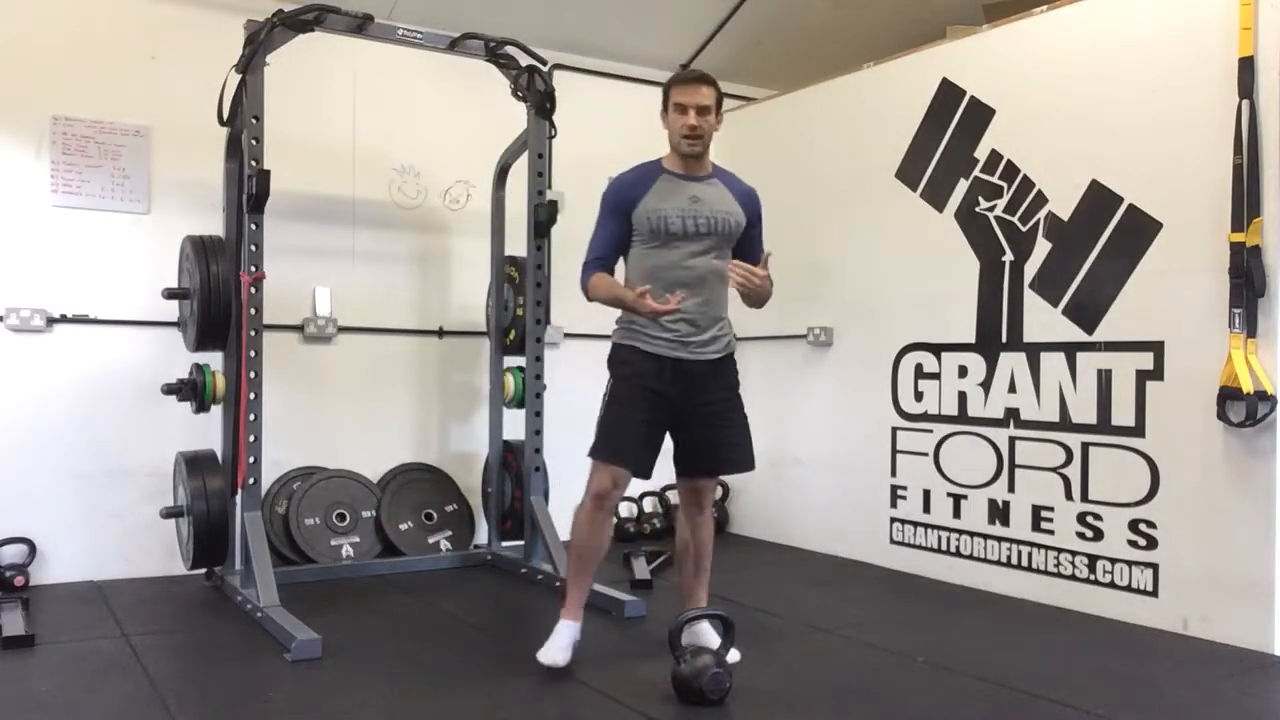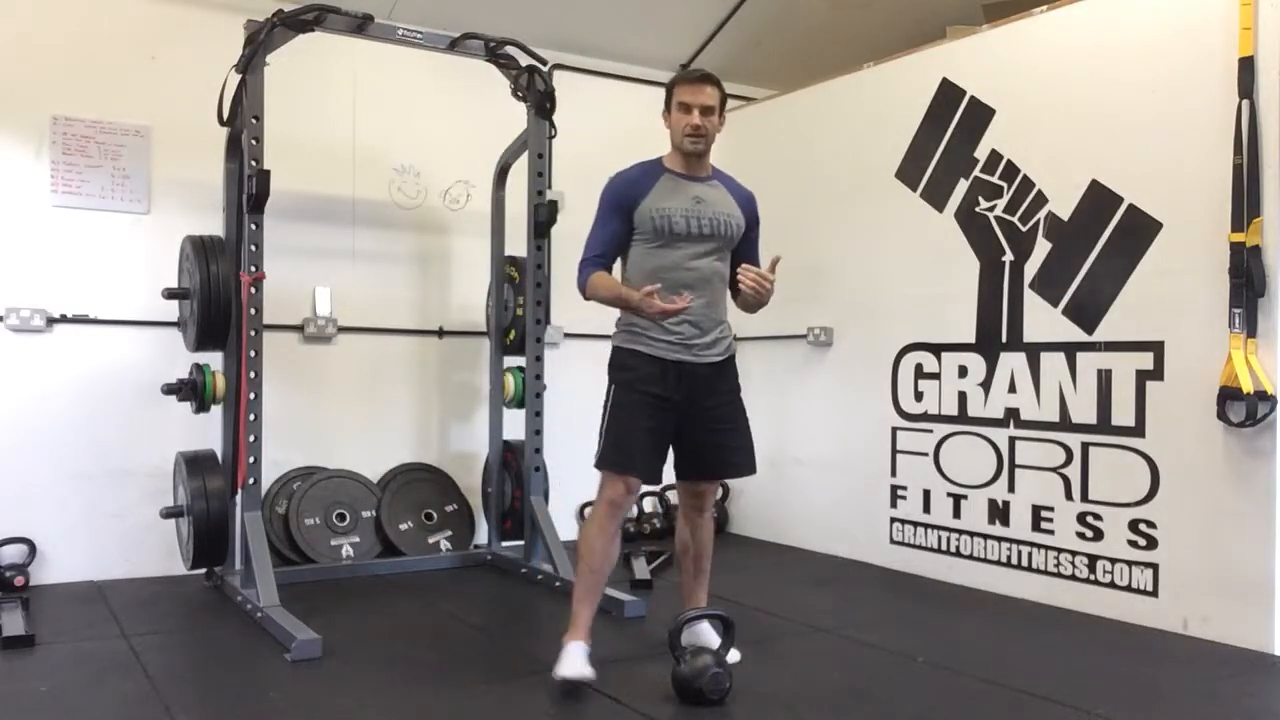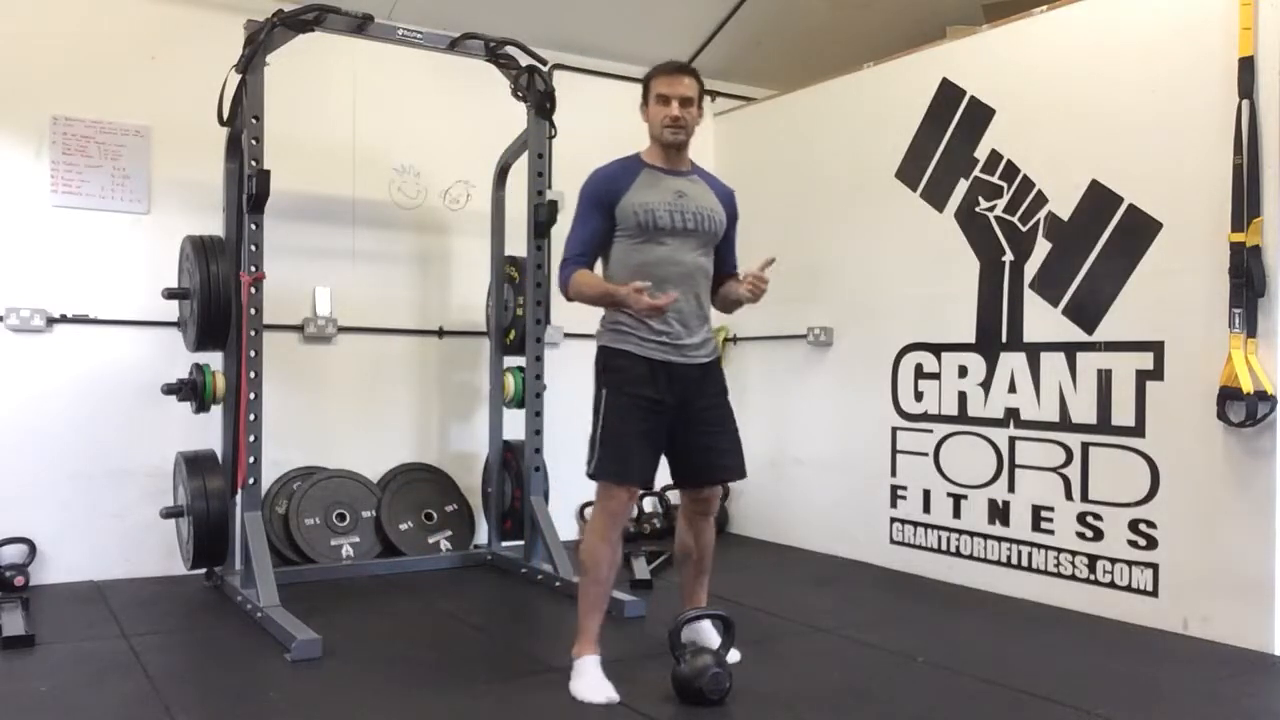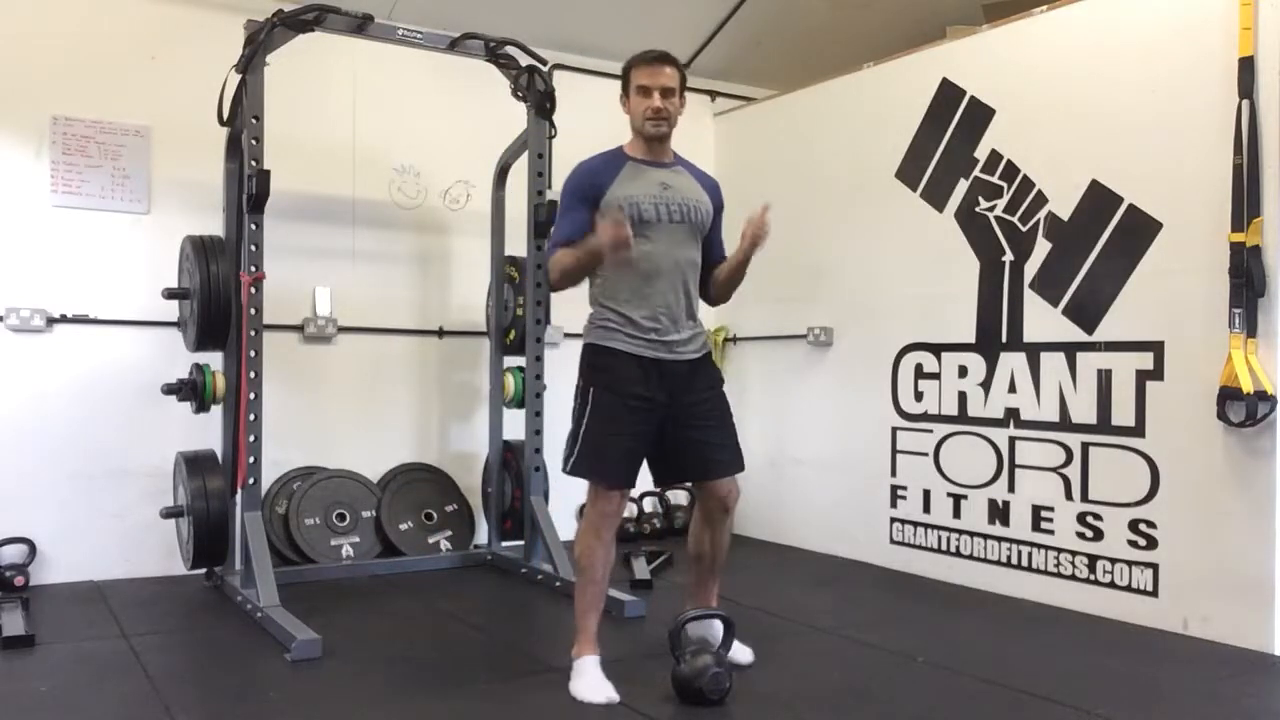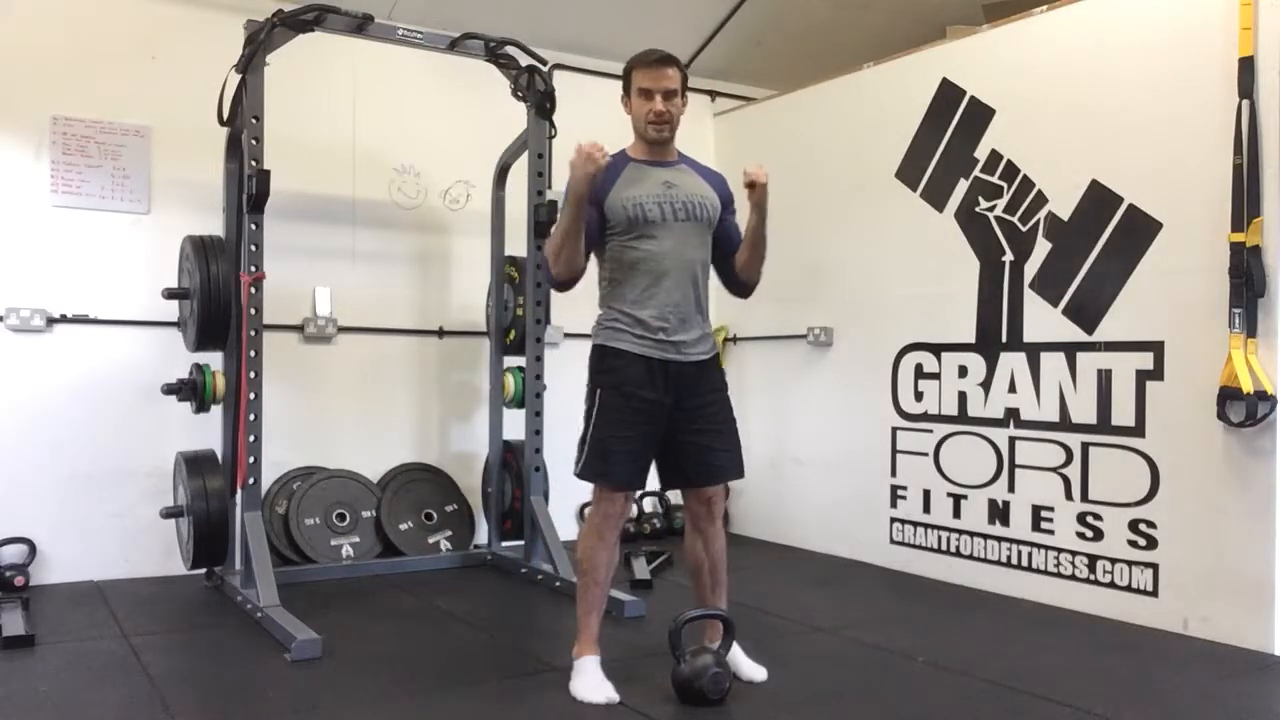
dt=0.2s
person 1, frame 1
left shoulder: (742, 198)
right shoulder: (629, 188)
left elbow: (755, 291)
right elbow: (592, 275)
left wrist: (759, 286)
right wrist: (630, 298)
left hip: (712, 364)
right hip: (641, 357)
left knee: (698, 494)
right knee: (605, 486)
left ankle: (697, 620)
right ankle: (569, 620)
person 1, frame 2
left shoulder: (739, 201)
right shoulder: (630, 187)
left elbow: (743, 291)
right elbow: (590, 275)
left wrist: (760, 291)
right wrist: (634, 300)
left hip: (713, 366)
right hip: (644, 362)
left knee: (700, 497)
right knee: (616, 494)
left ankle: (696, 622)
right ankle: (576, 640)
person 1, frame 3
left shoulder: (719, 197)
right shoulder: (610, 183)
right elbow: (572, 277)
left wrist: (745, 291)
right wrist: (620, 297)
left hip: (699, 364)
right hip: (630, 362)
left knee: (704, 499)
right knee: (615, 502)
left ankle: (695, 621)
right ankle: (586, 653)
person 1, frame 4
left shoulder: (704, 187)
right shoulder: (595, 175)
left elbow: (714, 289)
right elbow: (555, 276)
left wrist: (746, 251)
right wrist: (593, 249)
left hip: (690, 361)
right hip: (618, 359)
left knee: (720, 494)
right knee: (606, 503)
left ankle: (705, 620)
right ankle: (586, 654)
person 1, frame 5
left shoulder: (711, 184)
right shoulder: (604, 177)
left elbow: (741, 283)
right elbow: (560, 276)
left wrist: (758, 213)
right wrist: (578, 193)
left hip: (699, 364)
right hip: (626, 361)
left knee: (708, 505)
right knee: (611, 505)
left ankle: (715, 641)
right ankle: (586, 654)
